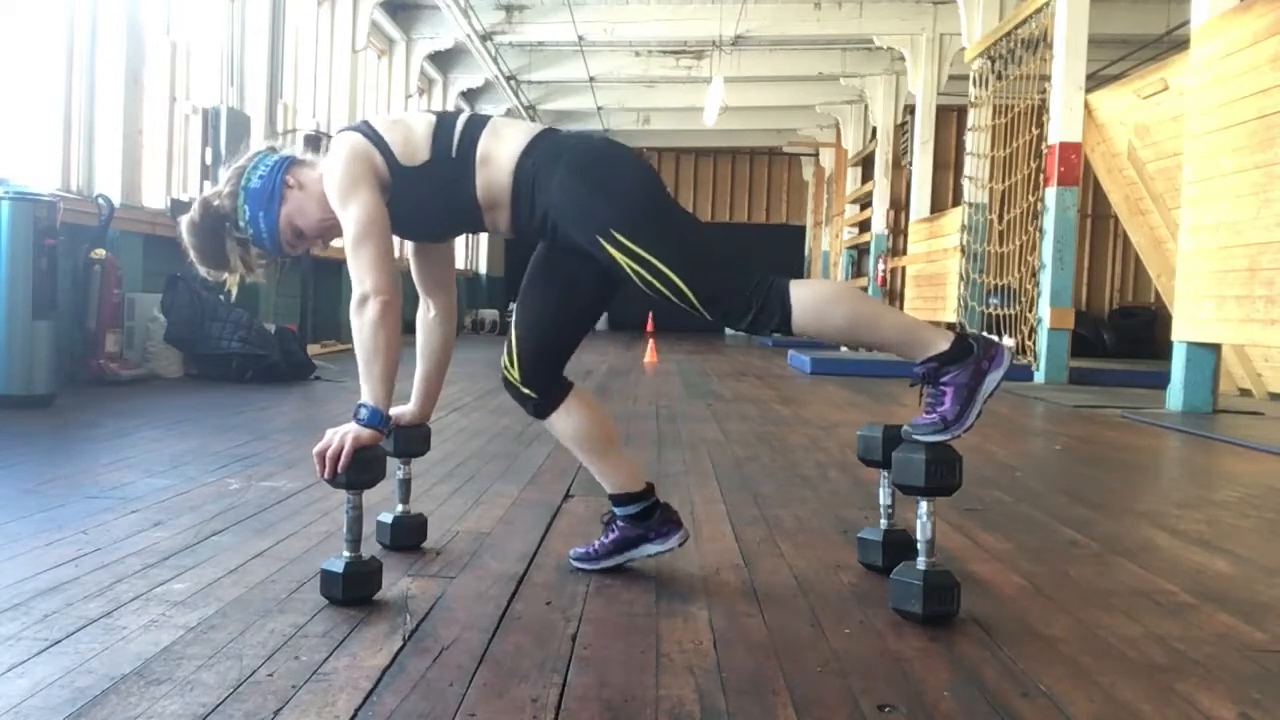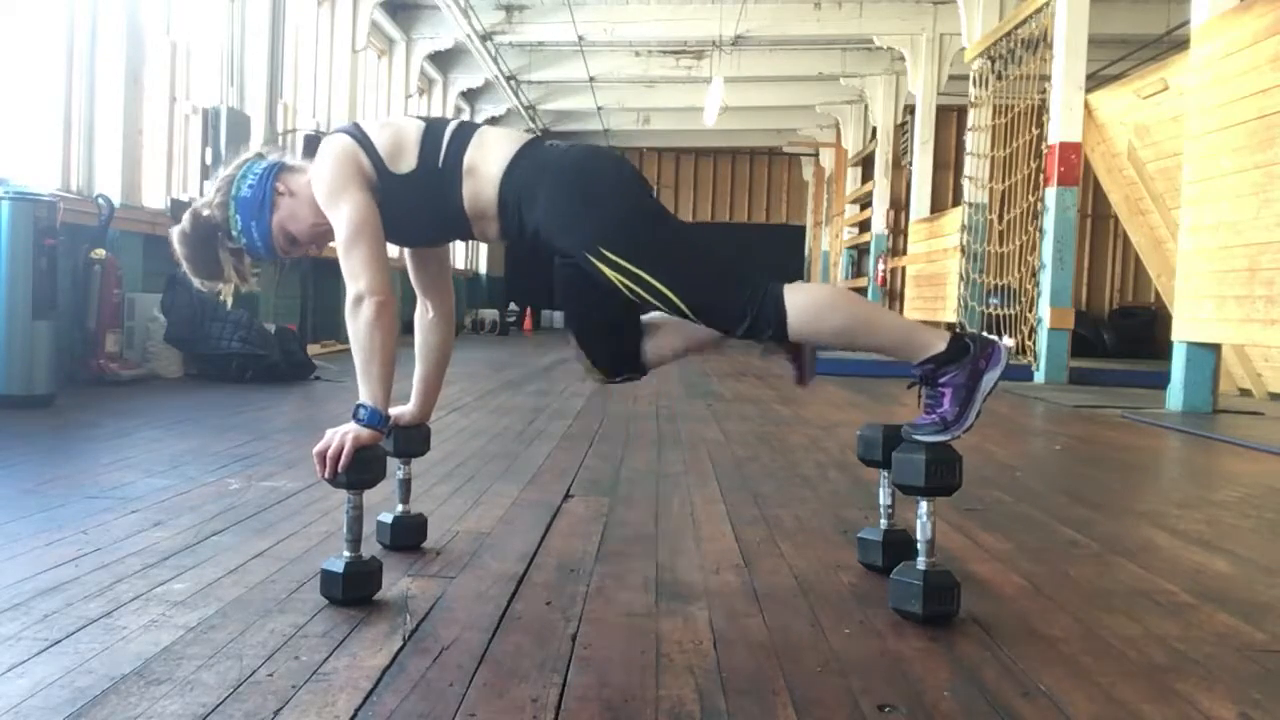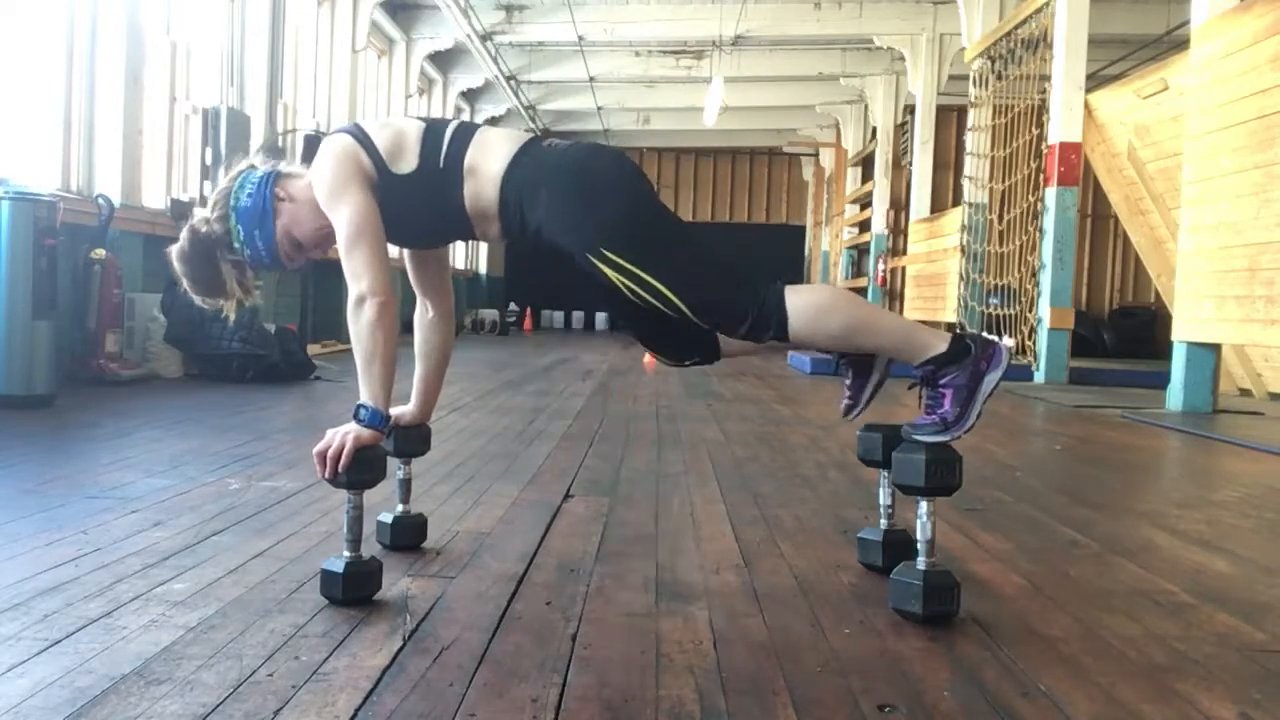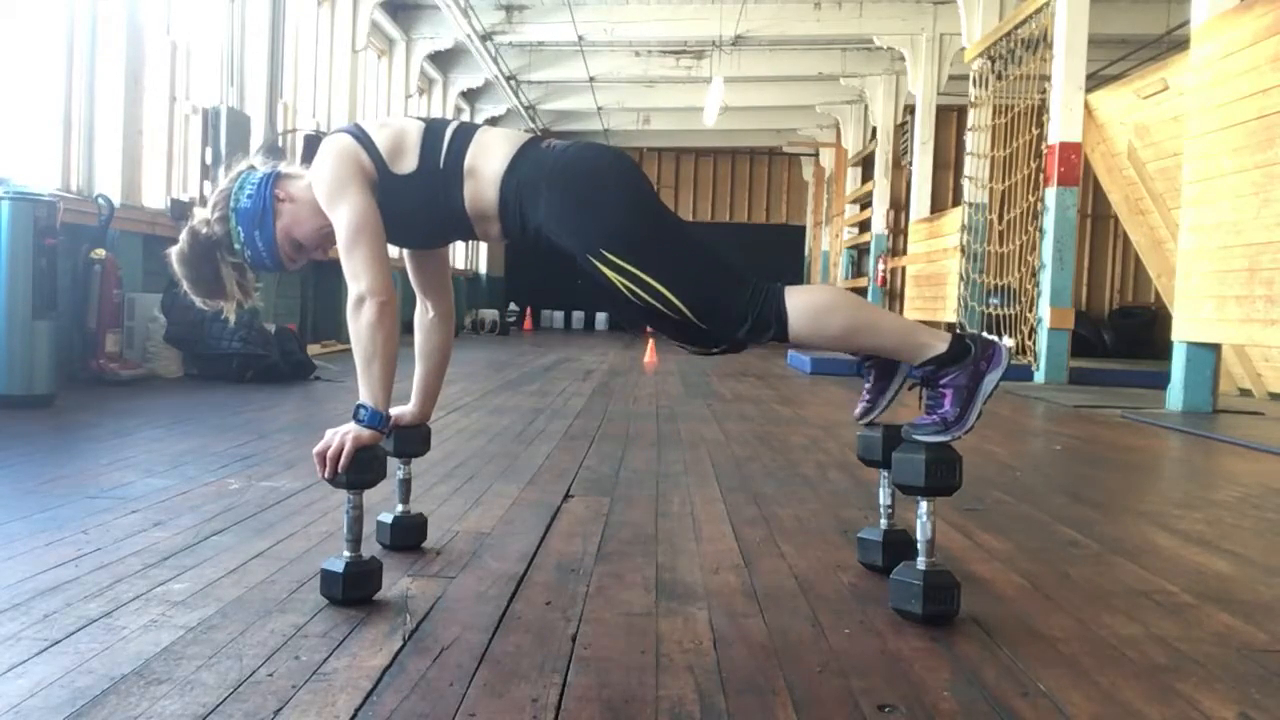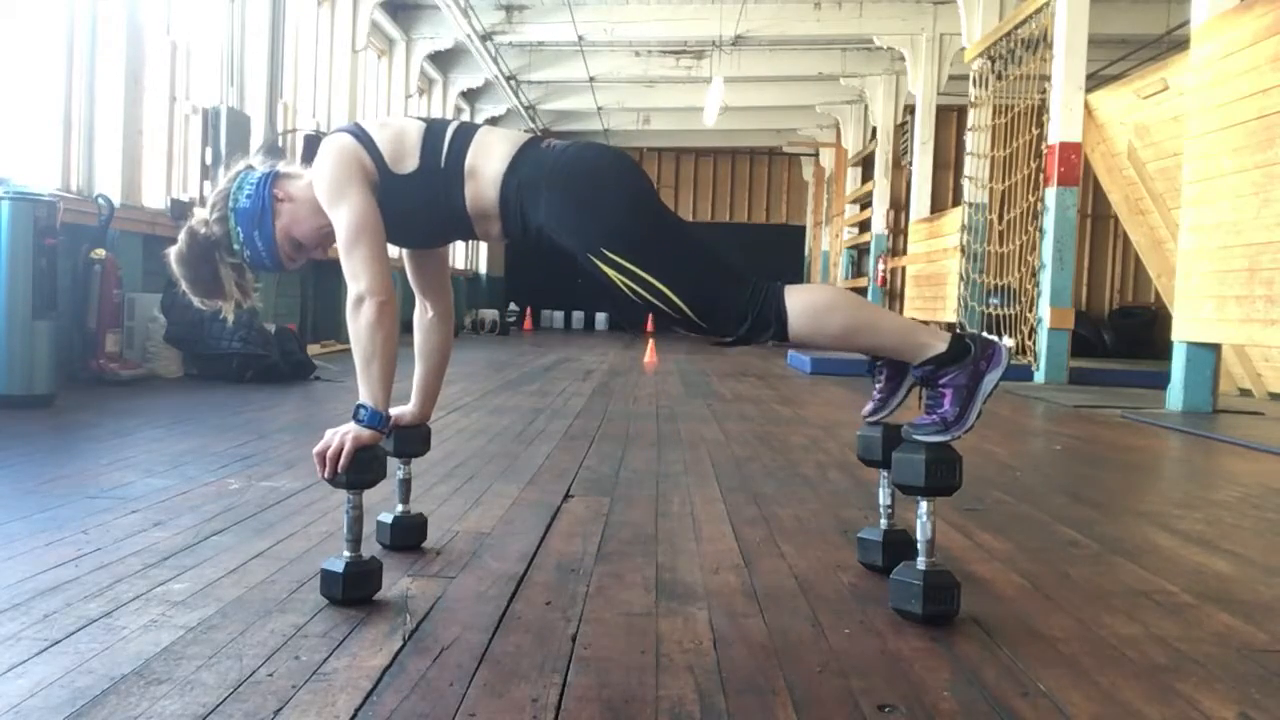
dt=0.2s
person 1, frame 1
left shoulder: (347, 162)
right shoulder: (386, 189)
left elbow: (377, 299)
right elbow: (436, 303)
left wrist: (370, 419)
right wrist: (417, 410)
left hip: (583, 185)
right hip: (570, 204)
left knee: (749, 300)
right knee: (528, 374)
left ankle: (954, 355)
right ankle: (641, 512)
person 1, frame 2
left shoulder: (334, 166)
right shoulder: (388, 190)
left elbow: (369, 299)
right elbow: (434, 305)
left wrist: (368, 416)
right wrist: (415, 411)
left hip: (577, 197)
right hip: (575, 202)
left knee: (743, 308)
right knee: (609, 355)
left ankle: (951, 354)
right ankle: (785, 341)
person 1, frame 3
left shoulder: (334, 167)
right shoulder: (388, 196)
left elbow: (371, 299)
right elbow: (433, 305)
left wrist: (369, 416)
right wrist: (416, 411)
left hip: (577, 195)
right hip: (576, 199)
left knee: (746, 311)
right knee: (681, 342)
left ankle: (951, 353)
right ankle: (859, 347)
person 1, frame 4
left shoulder: (336, 167)
right shoulder: (390, 196)
left elbow: (371, 300)
right elbow: (434, 305)
left wrist: (369, 416)
right wrist: (416, 410)
left hip: (578, 195)
right hip: (577, 194)
left knee: (747, 312)
right knee: (707, 323)
left ankle: (952, 353)
right ankle: (890, 345)
person 1, frame 5
left shoulder: (336, 166)
right shoulder: (390, 196)
left elbow: (371, 299)
right elbow: (433, 303)
left wrist: (370, 415)
right wrist: (417, 409)
left hip: (578, 193)
right hip: (576, 193)
left knee: (747, 311)
right knee: (726, 308)
left ankle: (951, 352)
right ankle: (898, 348)
